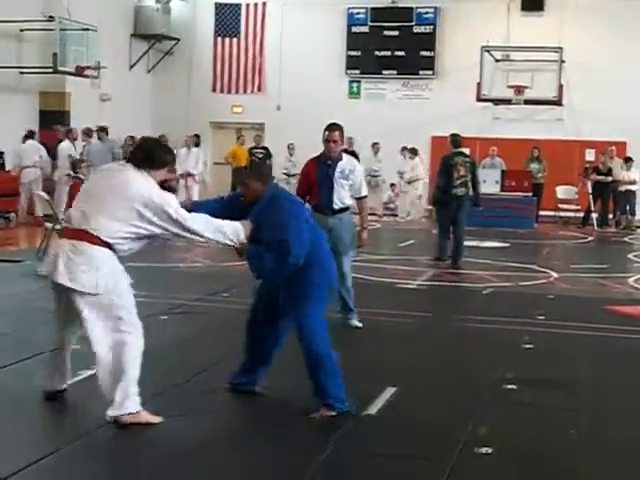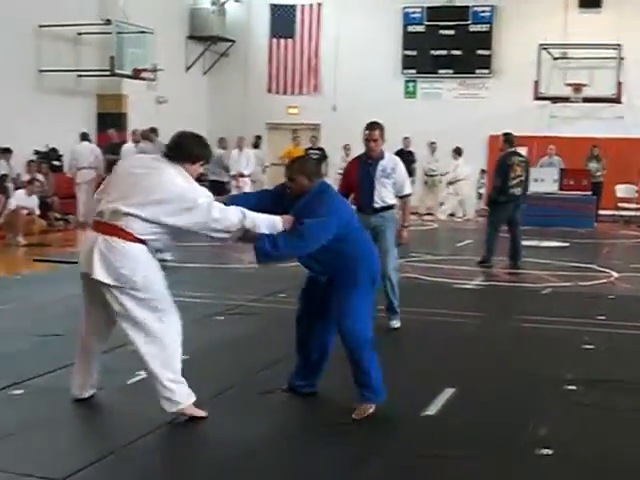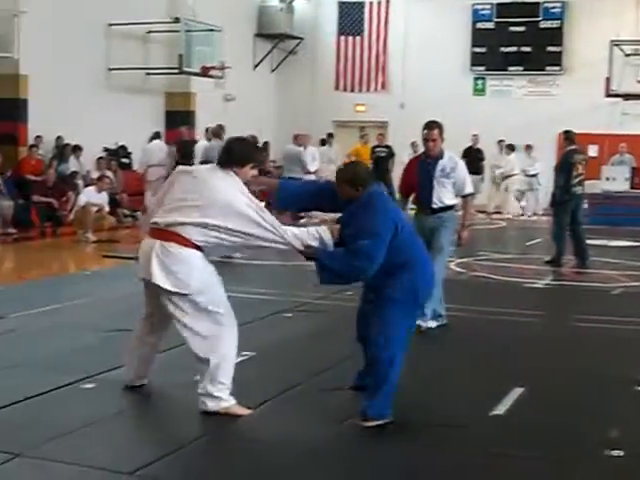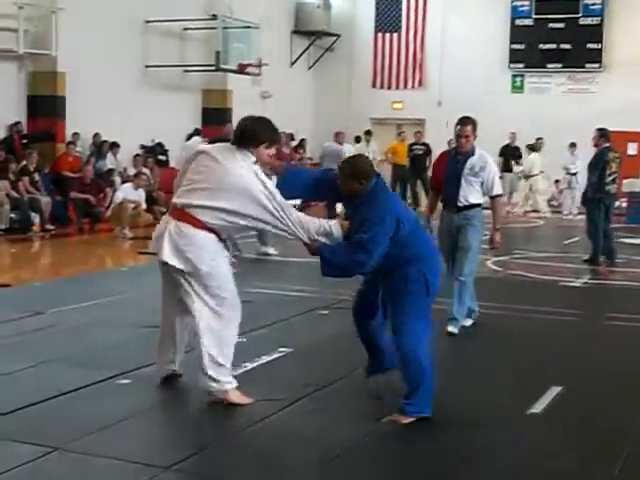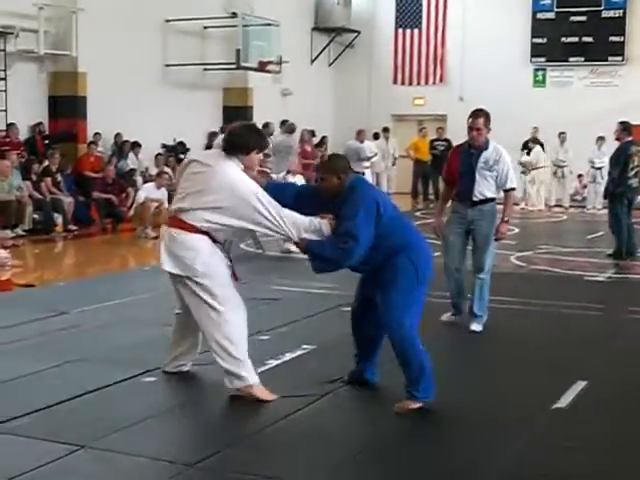
dt=0.3s
person 1, frame 1
left shoulder: (105, 172)
right shoulder: (150, 194)
right elbow: (192, 224)
right wrist: (241, 231)
left hip: (66, 249)
right hip: (93, 258)
left knee: (67, 323)
right knee: (125, 332)
left ankle: (55, 384)
right ankle: (126, 408)
person 1, frame 2
left shoulder: (131, 162)
right shoulder: (185, 190)
left elbow: (101, 196)
right elbow: (230, 219)
right wrist: (279, 223)
left hip: (96, 243)
right hip: (125, 252)
left knee: (96, 323)
right knee: (162, 323)
left ankle: (83, 386)
right ankle: (177, 398)
person 1, frame 3
left shoulder: (186, 172)
right shoulder: (237, 198)
left elbow: (158, 205)
right elbow: (279, 233)
right wrist: (326, 234)
left hip: (153, 247)
right hip: (181, 259)
left knee: (154, 320)
right knee: (220, 326)
left ankle: (136, 376)
right ankle: (216, 398)
person 1, frame 4
left shoulder: (206, 151)
right shoulder: (251, 179)
left elbow: (179, 184)
right elbow: (288, 219)
right wrist: (336, 227)
left hip: (173, 230)
right hip: (198, 241)
left knee: (177, 306)
right knee: (223, 309)
left ankle: (168, 367)
right ankle: (220, 384)
person 1, frame 5
left shoulder: (198, 159)
right shoulder: (240, 184)
right elbow: (278, 219)
right wrist: (324, 226)
left hip: (174, 237)
right hip: (193, 245)
left knee: (195, 306)
right knee: (227, 309)
left ankle: (177, 362)
right ankle: (244, 380)
person 2, frame 1
left shoulder: (286, 210)
right shoulder: (257, 199)
left elbow: (289, 256)
right elbow: (224, 206)
left wrist: (249, 252)
right wrist: (189, 209)
left hip: (310, 273)
right hip: (282, 273)
left knee: (312, 335)
right knee: (260, 325)
left ankle: (333, 400)
right ankle: (246, 380)
person 2, frame 2
left shoulder: (328, 206)
right shoulder: (297, 193)
left elbow: (302, 240)
right elbow: (264, 200)
left wrist: (258, 240)
right wrist: (225, 204)
left hip: (354, 271)
right hip: (325, 271)
left knee: (352, 330)
right knee: (309, 324)
left ankle: (370, 394)
right ankle: (304, 381)
person 2, frame 3
left shoulder: (378, 216)
right shoulder: (363, 198)
left elbow: (359, 263)
right elbow: (317, 191)
left wrist: (318, 255)
right wrist: (274, 186)
left hip: (406, 279)
right hip: (384, 274)
left knee: (384, 341)
right knee: (368, 329)
left ankle: (377, 410)
right ankle: (370, 379)
person 2, frame 4
left shoulder: (382, 209)
right shoulder: (362, 190)
left elbow: (360, 257)
right elbow: (316, 180)
left wrist: (321, 250)
right wrist: (278, 172)
left hip: (413, 272)
right hip: (387, 267)
left knee: (409, 337)
right knee: (365, 314)
left ankle: (417, 405)
right ankle: (383, 360)
person 2, frame 5
left shoulder: (362, 201)
right shoulder: (341, 193)
left elbow: (348, 248)
right elbow: (300, 195)
left wrist: (309, 247)
right wrist: (262, 185)
left hip: (405, 263)
right hip: (380, 263)
left knee: (398, 325)
right knee: (363, 319)
left ankle: (420, 391)
right ankle: (364, 373)
person 3, frame 1
left shoulder: (352, 165)
right shoulder: (312, 166)
left elbow: (361, 199)
right elbow: (301, 197)
left wrist: (364, 227)
left hip: (342, 219)
right hip: (317, 218)
left knee: (344, 269)
left ankle: (350, 313)
person 3, frame 2
left shoulder: (394, 163)
right shoulder: (354, 165)
left elbow: (405, 197)
right elbow: (344, 195)
left wrist: (404, 226)
left hip: (385, 217)
right hip: (361, 218)
left knee: (388, 268)
left ankle: (393, 313)
person 3, frame 3
left shoulder: (454, 163)
right shoulder: (414, 164)
left elbow: (467, 196)
right elbow: (404, 195)
left wrist: (464, 226)
left hip: (445, 218)
right hip: (421, 218)
left knee: (436, 269)
left ankle: (426, 316)
right ankle: (438, 315)
person 3, frame 4
left shoulder: (484, 161)
right shoulder: (444, 159)
left elbow: (495, 197)
right elbow: (435, 191)
left wrist: (496, 228)
right wrist: (427, 219)
left hip: (471, 216)
right hip: (447, 215)
left knee: (464, 270)
right knee: (453, 268)
left ankle: (456, 318)
right ankle: (471, 309)
person 3, frame 5
left shoulder: (498, 154)
right shoulder: (458, 152)
left elbow: (509, 190)
right elbow: (448, 185)
left wrist: (505, 220)
right wrist: (439, 214)
left hip: (484, 211)
right hip: (458, 209)
left knee: (482, 267)
right knee: (451, 263)
left ankle: (478, 315)
right ankle: (458, 308)
person 4, frame 1
left shoulder: (447, 159)
right shoulder: (470, 160)
left elbow: (440, 181)
right elbow: (475, 181)
left wrist: (436, 198)
right wrist: (476, 198)
left hip: (448, 198)
right hip: (463, 199)
left knee: (443, 228)
right knee: (459, 230)
left ankle: (442, 255)
right ankle: (456, 260)
person 4, frame 2
left shoulder: (504, 159)
right shoulder: (523, 159)
left elbow: (497, 181)
right elbow: (525, 179)
left wrist: (491, 198)
right wrist: (523, 195)
left hip: (503, 199)
right hip: (517, 198)
left knee: (493, 228)
right knee: (515, 230)
left ankle: (488, 258)
right ankle: (515, 261)
person 4, frame 3
left shoulder: (566, 157)
right shoulder: (582, 156)
left elbow: (560, 180)
right elbow: (581, 177)
left wrist: (555, 198)
left hip: (565, 198)
right hip: (578, 197)
left knee: (559, 228)
right knee: (577, 228)
left ankle: (557, 258)
right ankle: (583, 259)
person 4, frame 4
left shoulder: (600, 155)
right shoulder: (615, 154)
left elbow: (593, 178)
right elbow: (614, 175)
left wrist: (586, 196)
right wrist: (609, 192)
left hip: (598, 196)
right hip: (611, 195)
left knee: (595, 227)
right knee: (605, 226)
left ankle: (595, 258)
right ankle: (610, 256)
person 4, frame 5
left shoulder: (622, 149)
left elbow: (614, 173)
right elbow: (635, 169)
left wrist: (609, 190)
right wrist: (627, 187)
left hip: (620, 190)
right hip: (632, 189)
left knee: (618, 221)
right knee: (627, 221)
left ankle: (620, 252)
right ankle: (630, 251)
